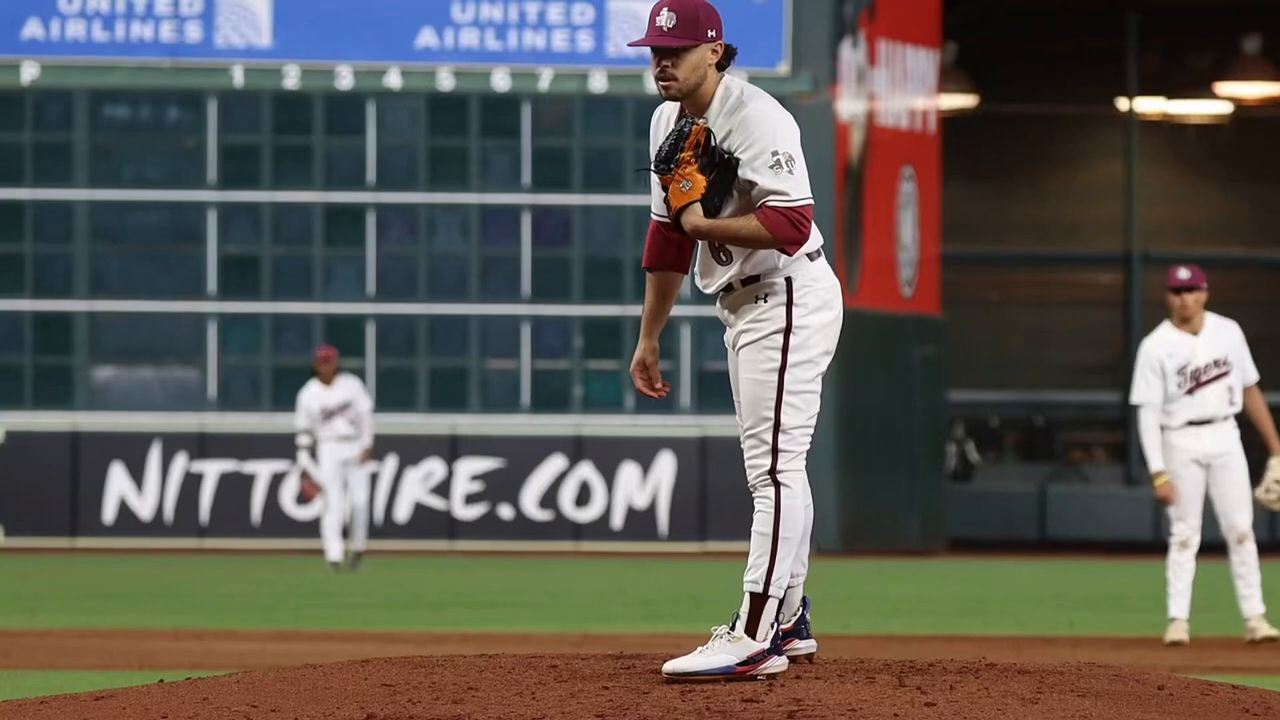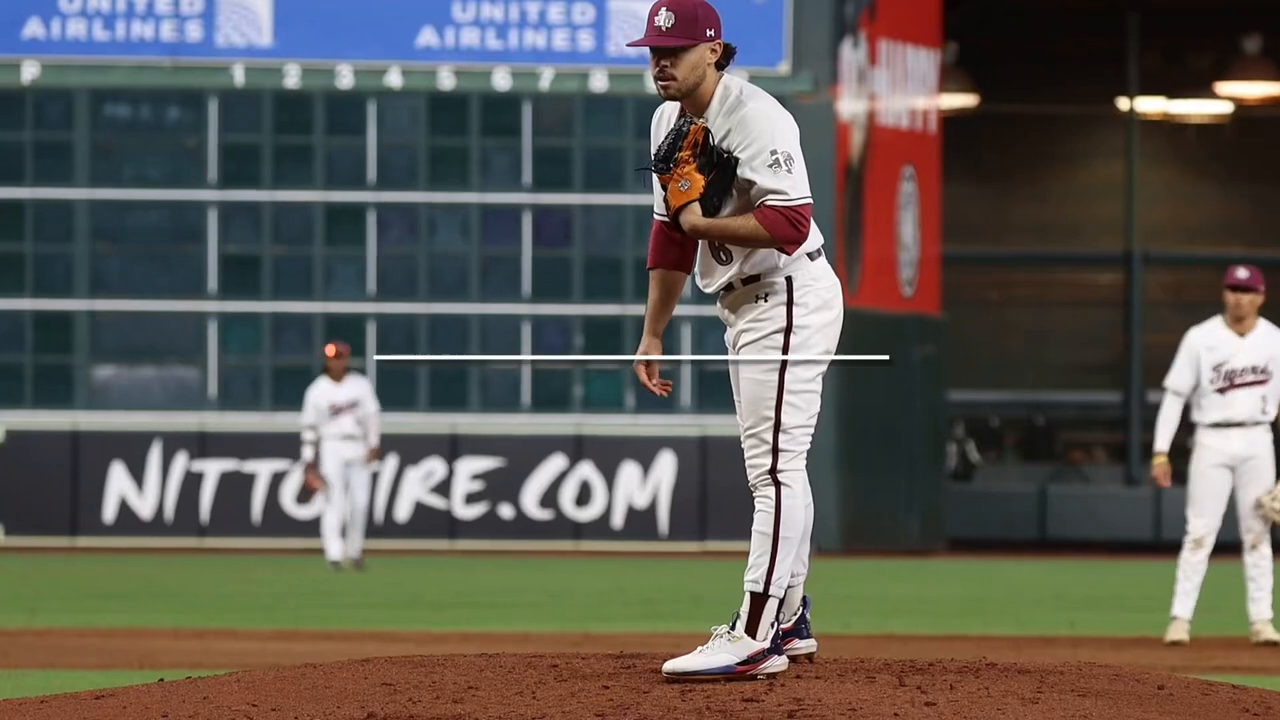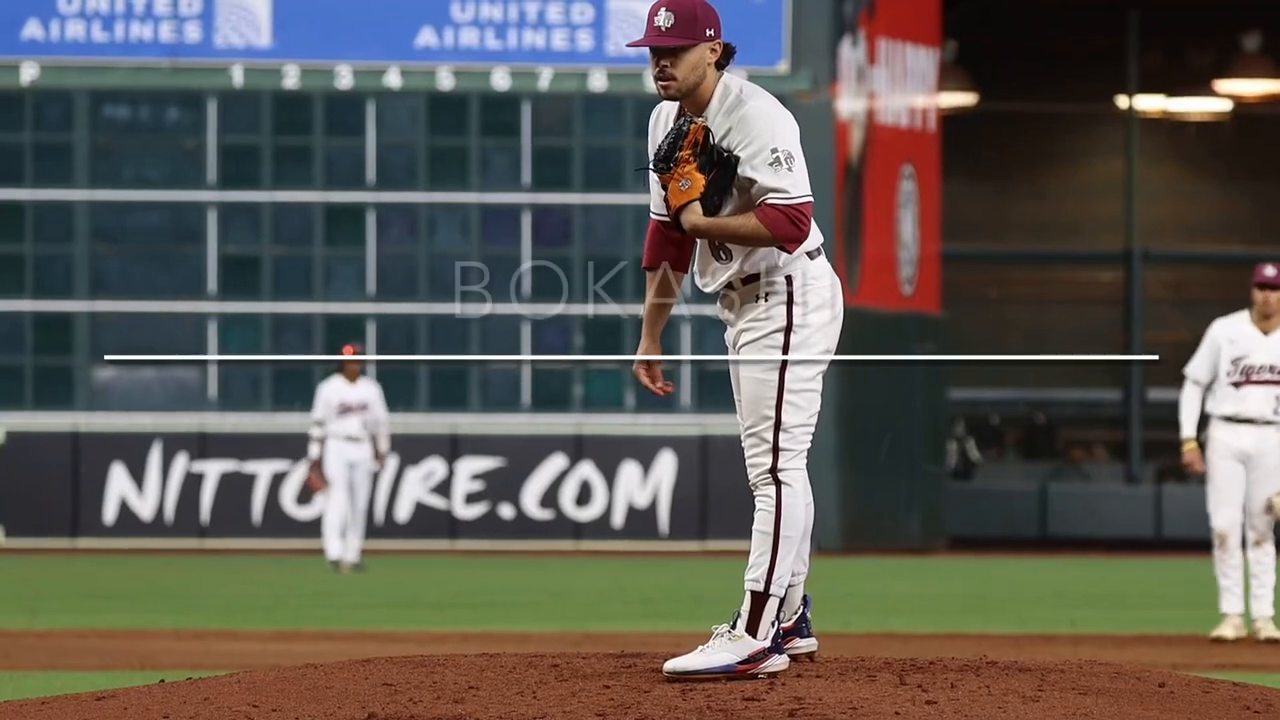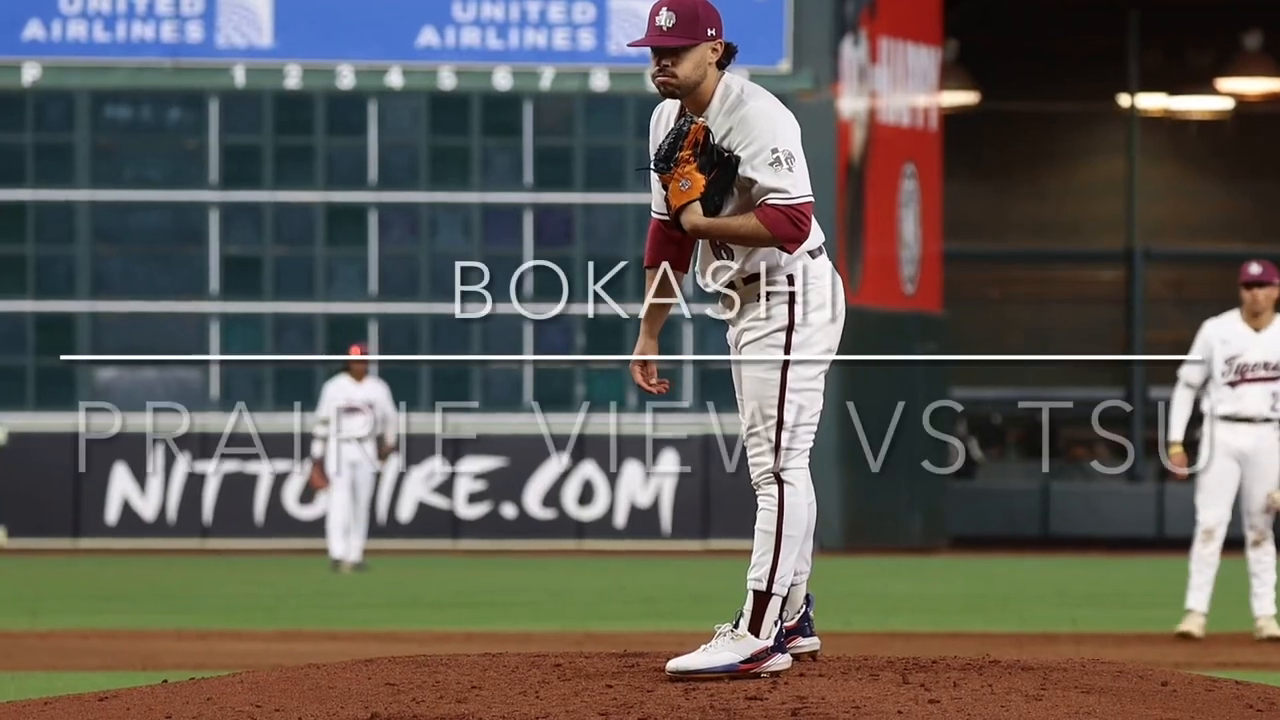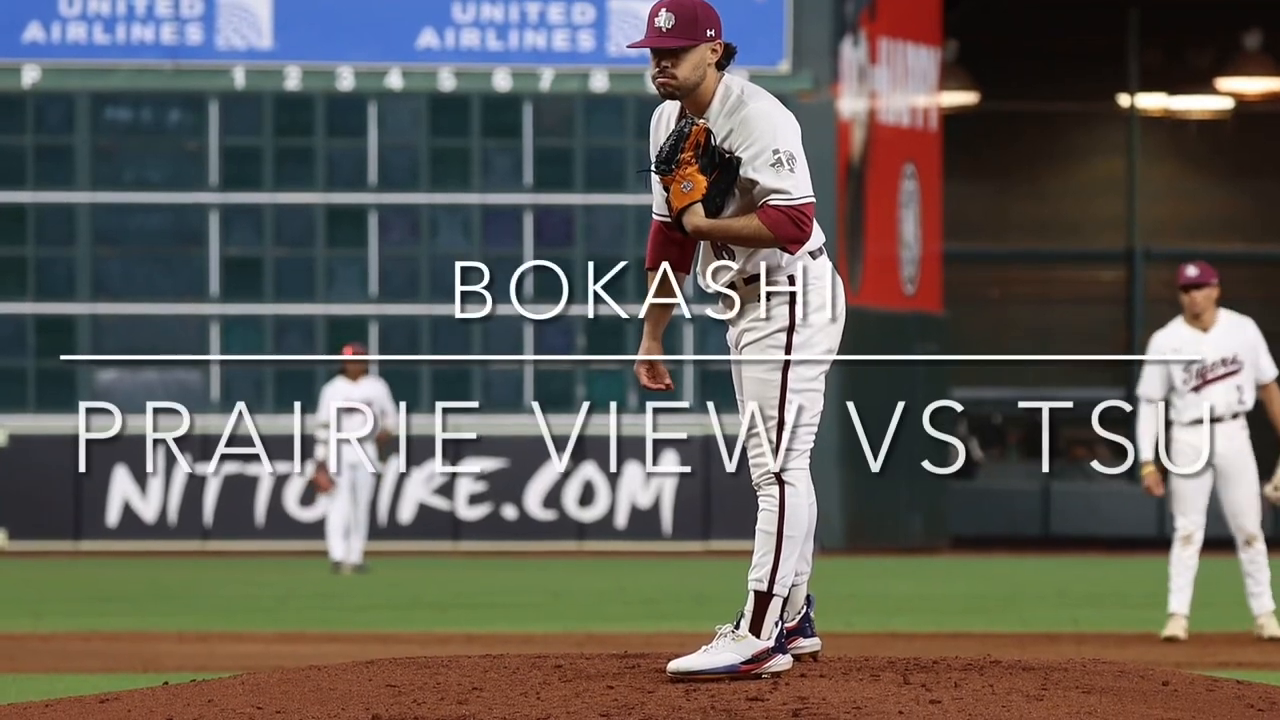
dt=0.4s
person 1, frame 1
left shoulder: (756, 118)
right shoulder: (668, 121)
left elbow: (792, 225)
right elbow: (667, 234)
left wrist: (702, 225)
right wrist: (648, 337)
left hip: (789, 299)
right hip: (743, 305)
left knee: (773, 467)
right knee: (772, 467)
left ankle: (756, 638)
right ankle: (788, 620)
person 1, frame 2
left shoulder: (755, 117)
right shoulder: (668, 121)
left elbow: (790, 224)
right elbow: (670, 235)
left wrist: (701, 224)
right wrist: (652, 335)
left hip: (788, 300)
right hip: (742, 303)
left knee: (774, 466)
right knee: (774, 466)
left ankle: (756, 637)
right ankle: (788, 620)
person 1, frame 3
left shoulder: (756, 116)
right shoulder: (665, 120)
left elbow: (790, 221)
right elbow: (666, 232)
left wrist: (700, 223)
right wrist: (650, 336)
left hip: (788, 298)
right hip: (742, 303)
left knee: (774, 465)
right knee: (772, 465)
left ankle: (756, 636)
right ankle: (789, 619)
person 1, frame 4
left shoulder: (756, 116)
right shoulder: (666, 119)
left elbow: (790, 223)
right elbow: (666, 233)
left wrist: (701, 223)
right wrist: (648, 334)
left hip: (790, 298)
right hip: (745, 301)
left knee: (777, 465)
right knee: (775, 465)
left ankle: (759, 635)
right ankle: (791, 617)
person 1, frame 5
left shoulder: (757, 117)
right shoulder: (667, 120)
left elbow: (792, 223)
right elbow: (668, 235)
left wrist: (702, 225)
right wrist: (652, 336)
left hip: (791, 299)
right hip: (744, 303)
left knee: (778, 466)
right knee: (776, 467)
left ankle: (760, 636)
right ankle: (792, 617)
person 2, frame 1
left shoulder: (1229, 332)
right shoulder: (1154, 346)
right elbow: (1148, 414)
right wrist: (1159, 473)
left hip: (1225, 438)
right hip: (1181, 443)
left knee: (1240, 528)
right knee: (1184, 534)
right ankle: (1178, 620)
person 2, frame 2
right shoulder: (1199, 338)
right elbow: (1174, 397)
right wrist: (1160, 452)
right hip: (1211, 443)
right knee: (1200, 532)
right ankle: (1180, 619)
person 2, frame 3
right shoulder: (1223, 330)
right elbow: (1193, 385)
right wrist: (1188, 440)
right hip: (1224, 436)
right knee: (1224, 525)
right ankle: (1231, 614)
person 2, frame 4
right shoulder: (1215, 330)
right elbow: (1186, 386)
right wrist: (1175, 442)
right hip: (1220, 435)
right knee: (1211, 522)
right ankle: (1196, 611)
person 2, frame 5
left shoulder: (1243, 329)
right shoulder: (1165, 340)
right elbow: (1149, 403)
right wrist: (1147, 463)
left hip: (1233, 435)
right hip: (1188, 439)
left knee: (1248, 527)
right knee: (1187, 529)
right ankle: (1177, 616)
person 3, frame 1
left shoulder: (862, 45)
right shoulder: (846, 47)
left elbow: (865, 88)
right elbow: (844, 91)
left hip: (859, 121)
right hip: (849, 122)
left knee: (857, 193)
right knee: (848, 194)
left ankle: (854, 276)
right ankle: (849, 275)
person 3, frame 2
left shoulder: (863, 45)
right shoulder: (847, 46)
left elbow: (866, 87)
right elbow: (844, 89)
left hip: (860, 120)
right hip: (849, 121)
left knee: (857, 193)
right knee: (848, 194)
left ankle: (854, 276)
right ankle: (849, 274)
person 3, frame 3
left shoulder: (863, 44)
right shoulder: (846, 45)
left elbow: (865, 86)
right elbow: (844, 88)
left hip: (858, 120)
right hip: (849, 120)
left knee: (856, 193)
right knee: (847, 195)
left ankle: (854, 274)
right ankle: (849, 273)
person 3, frame 4
left shoulder: (864, 42)
right shoulder: (847, 44)
left elbow: (866, 85)
right elbow: (845, 87)
left hip: (860, 118)
right hip: (849, 119)
left knee: (857, 191)
right knee: (849, 192)
left ankle: (856, 272)
right ankle: (850, 272)
person 3, frame 5
left shoulder: (864, 43)
right shoulder: (846, 45)
left elbow: (867, 86)
right elbow: (844, 88)
left hip: (860, 119)
right hip: (849, 119)
left knee: (858, 194)
right knee: (849, 194)
left ankle: (857, 273)
right ankle: (851, 272)
person 4, frame 1
left shoulder: (352, 383)
right shoulder: (307, 395)
left elbow: (366, 415)
right elbow: (303, 431)
left wrist: (367, 446)
right wrist: (304, 465)
left hip: (356, 449)
right hip: (329, 450)
left knee: (360, 501)
right knee: (333, 504)
left ankle: (358, 547)
right ankle: (334, 557)
person 4, frame 2
left shoulder: (361, 384)
right shoulder: (316, 390)
left elbow: (372, 415)
right elbow: (309, 426)
left wrist: (374, 446)
right wrist: (309, 462)
left hip: (359, 449)
right hip: (332, 449)
left knee: (360, 503)
right knee: (334, 504)
left ankle: (354, 554)
right ankle: (334, 557)
person 4, frame 3
left shoulder: (372, 387)
right shoulder: (328, 387)
left elbow: (381, 421)
right elbow: (317, 423)
left wrist: (382, 452)
right wrist: (315, 459)
left hip: (363, 451)
right hip: (336, 449)
left knee: (360, 505)
right knee: (336, 502)
left ankle: (353, 557)
right ankle: (334, 556)
person 4, frame 4
left shoulder: (379, 387)
right shoulder: (333, 386)
left elbow: (390, 417)
right elbow: (322, 422)
left wrist: (389, 443)
right wrist: (317, 458)
left hip: (366, 450)
right hip: (338, 449)
left knee: (361, 505)
right knee: (339, 502)
left ankle: (355, 556)
right ankle: (338, 555)
person 4, frame 5
left shoulder: (377, 385)
right shoulder: (331, 389)
left elbow: (390, 413)
right elbow: (323, 425)
left wrist: (386, 431)
right wrist: (320, 461)
left hip: (366, 451)
right hip: (339, 450)
left knee: (362, 505)
right knee: (338, 504)
left ankle: (356, 558)
right ankle: (338, 558)
